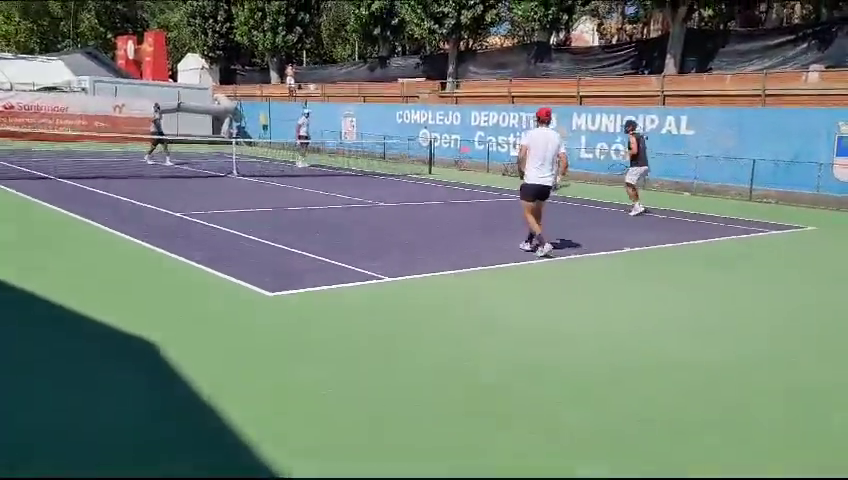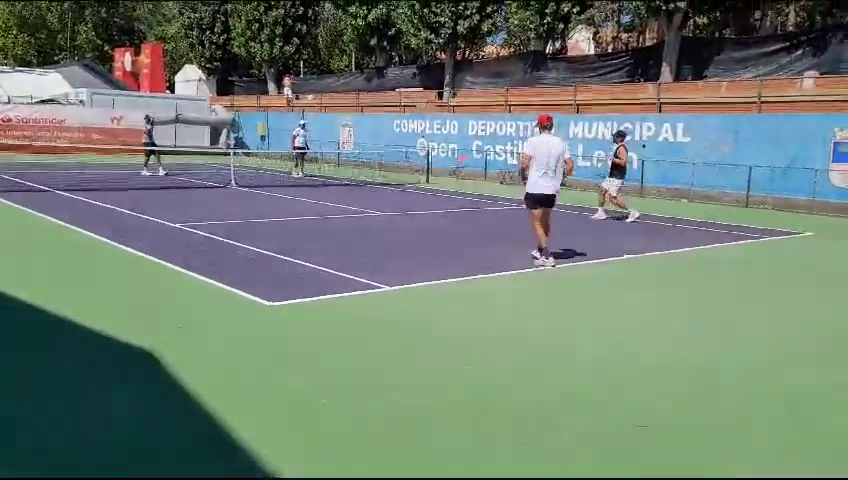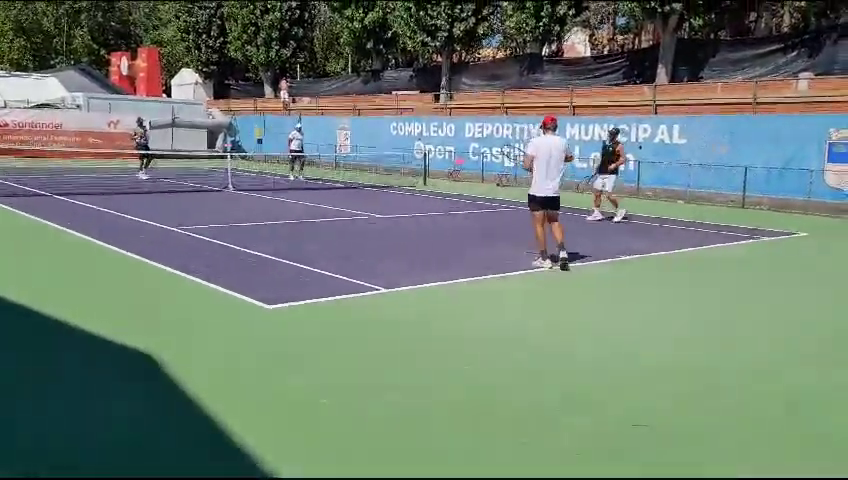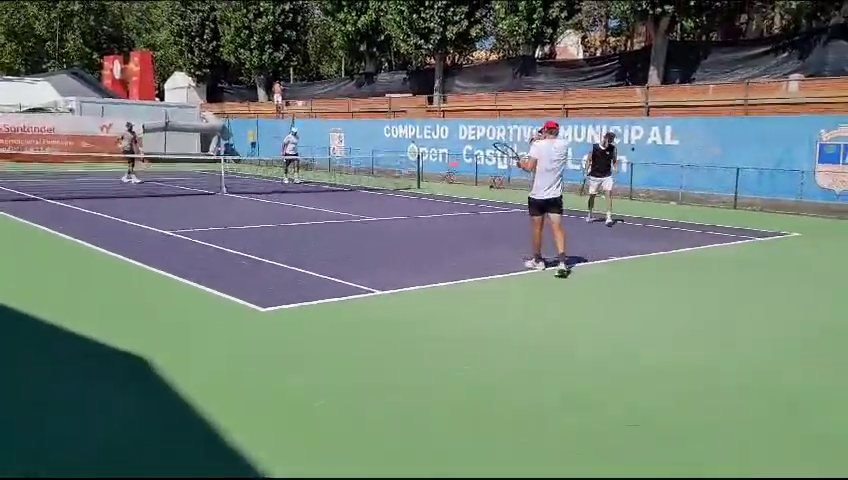
dt=0.2s
person 1, frame 1
left shoulder: (530, 134)
right shoulder: (557, 137)
left elbow: (521, 157)
right elbow: (564, 162)
left wrist: (521, 172)
right wrist: (557, 178)
left hip: (531, 181)
right hip: (548, 182)
left knee: (528, 214)
right knee: (537, 212)
left ankle: (544, 243)
right ankle: (530, 242)
person 1, frame 2
left shoulder: (533, 141)
right shoulder: (561, 143)
left elbow: (524, 164)
right elbow: (570, 165)
left wrist: (524, 174)
right wrist: (561, 177)
left hip: (534, 189)
right hip: (552, 190)
left knee: (537, 223)
right knee: (545, 221)
left ankle: (547, 257)
right ankle: (540, 251)
person 1, frame 3
left shoulder: (535, 142)
right shoulder: (563, 143)
left elbow: (526, 165)
right elbow: (569, 158)
left wrist: (533, 165)
left hip: (537, 191)
right hip: (554, 191)
left knee: (539, 225)
right knee: (555, 222)
left ankle: (544, 258)
right ankle: (562, 252)
person 1, frame 4
left shoulder: (538, 145)
right shoulder: (563, 145)
left elbow: (530, 167)
left wrist: (521, 163)
left hip: (537, 194)
right hip: (555, 195)
left knee: (537, 228)
right knee: (557, 228)
left ankle: (537, 261)
right ankle: (563, 262)
